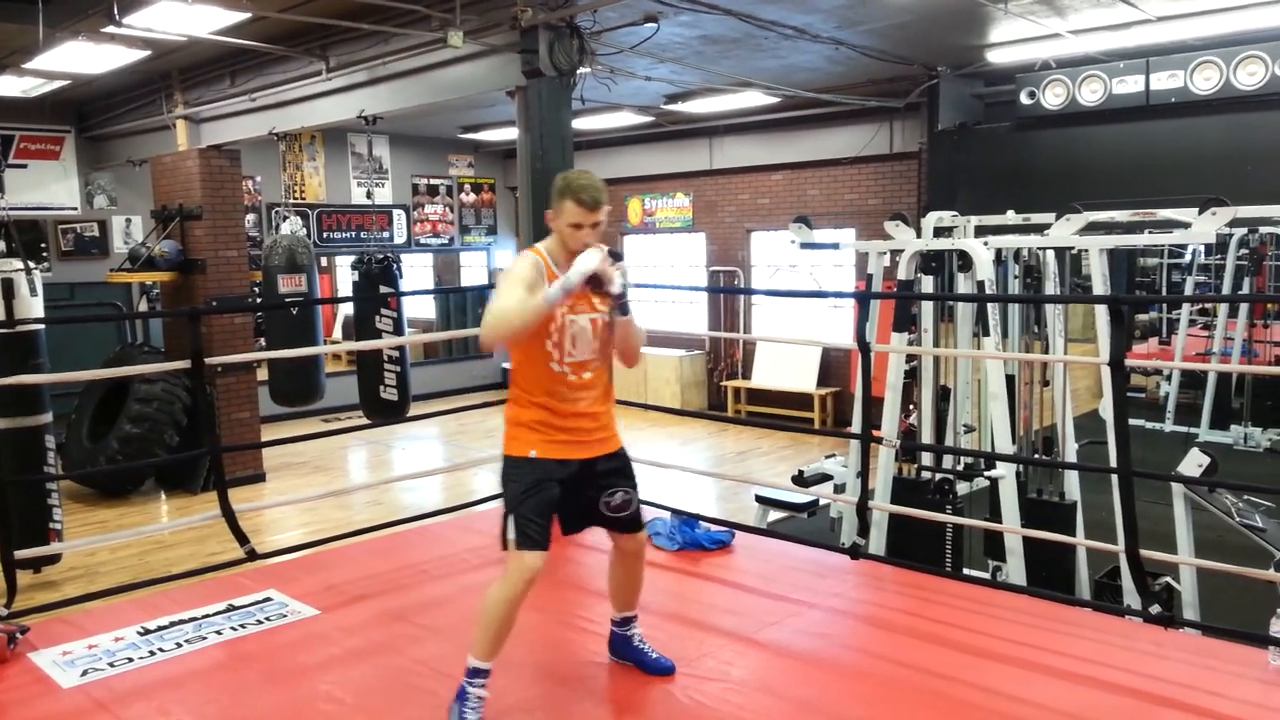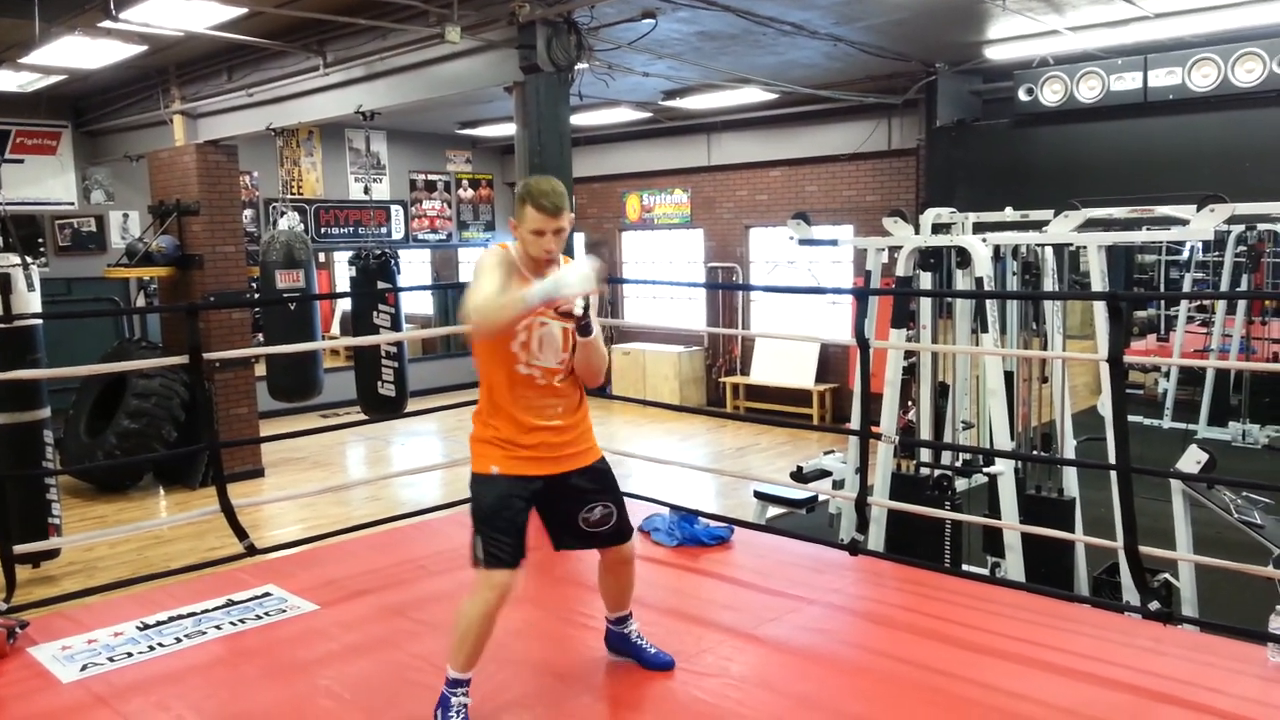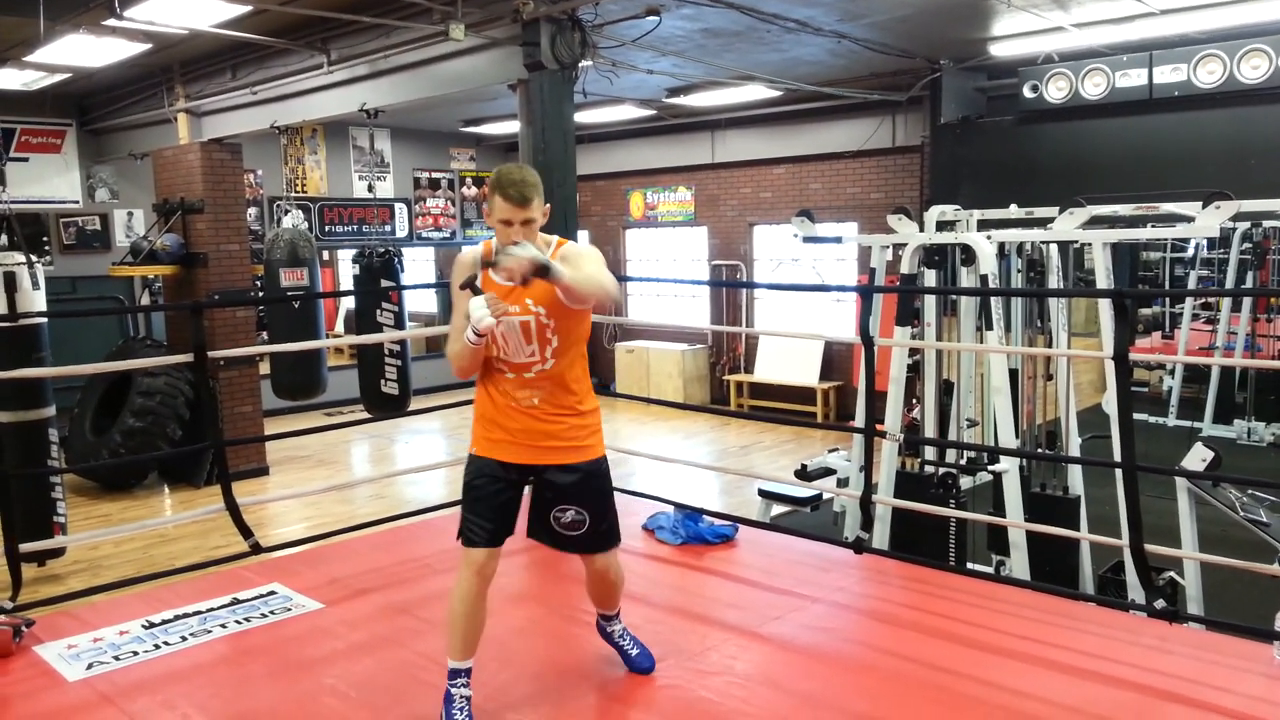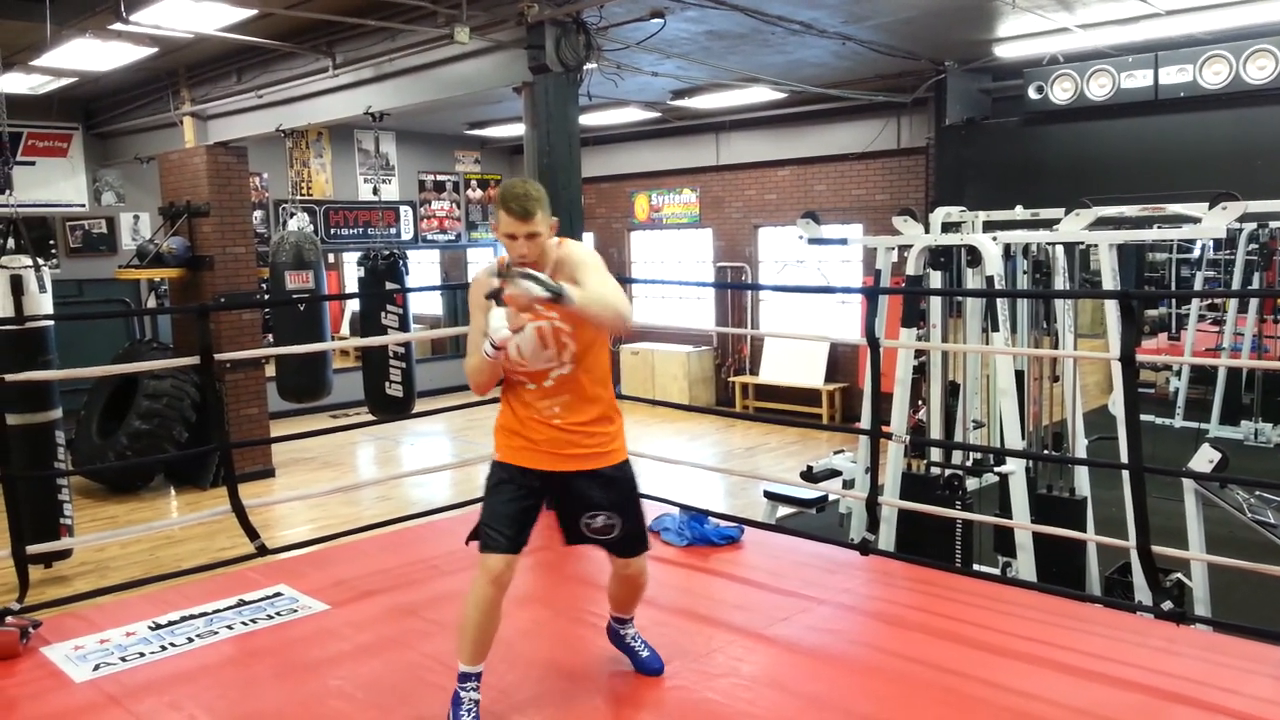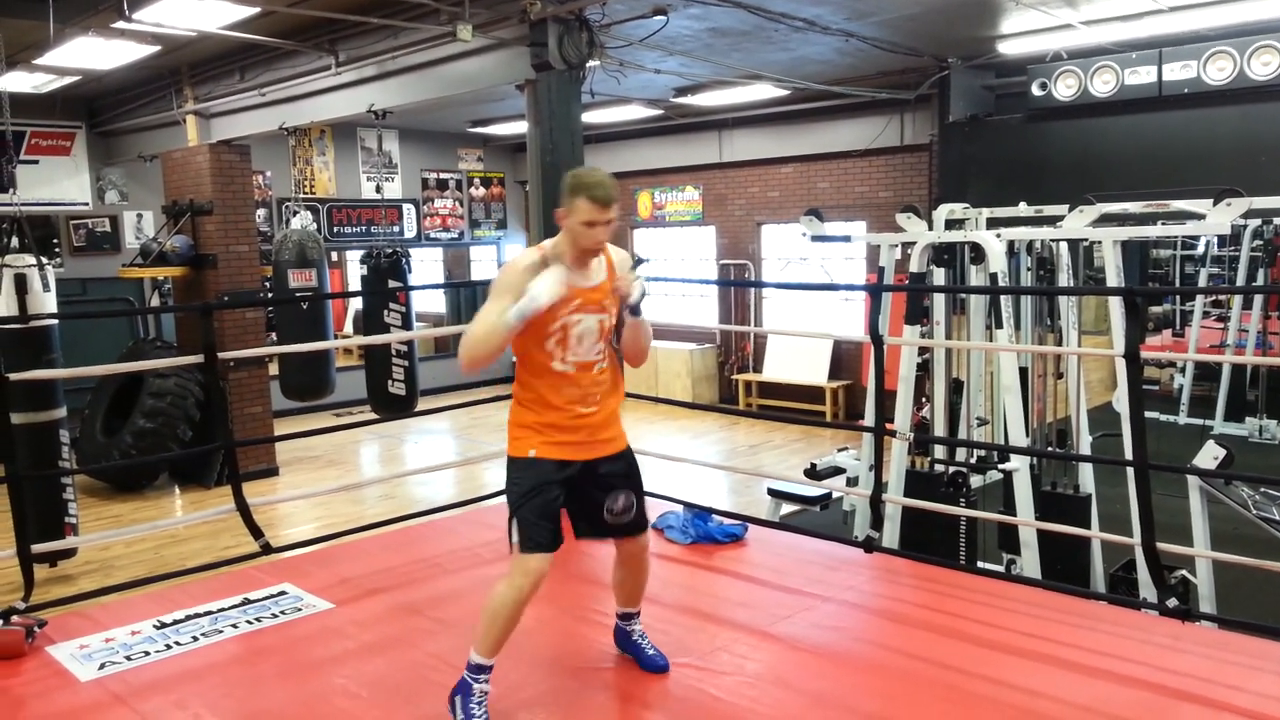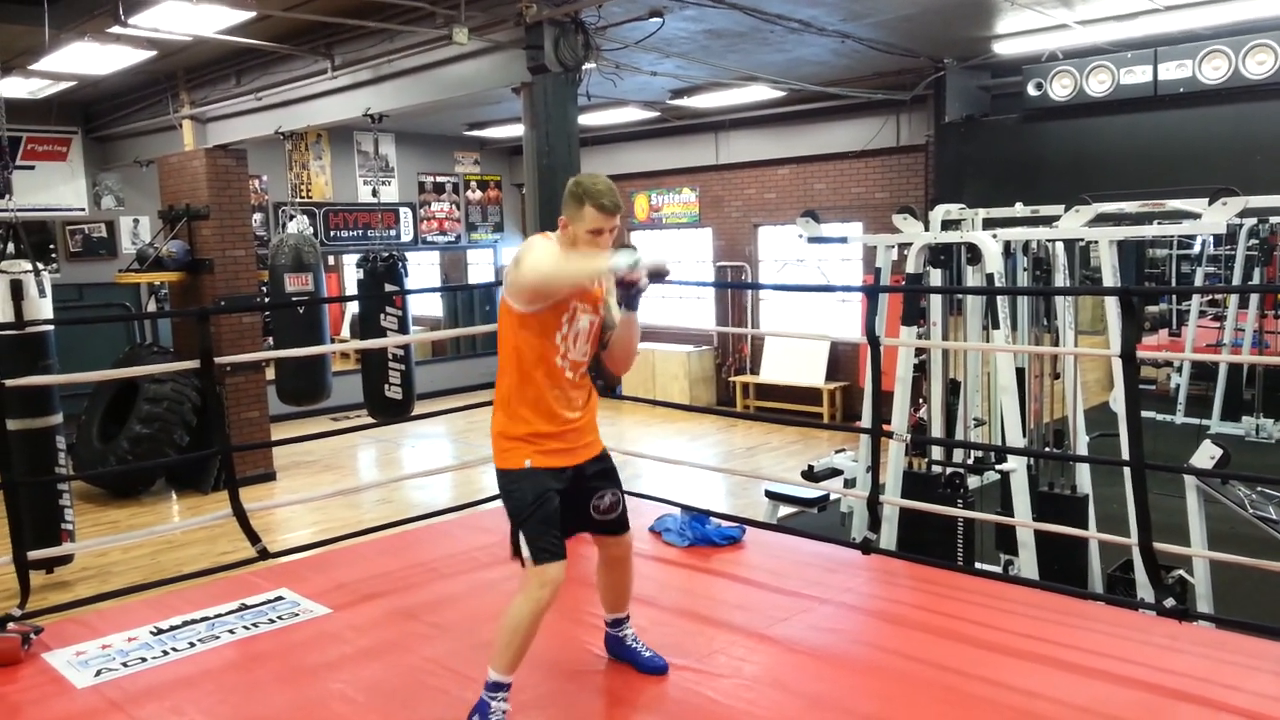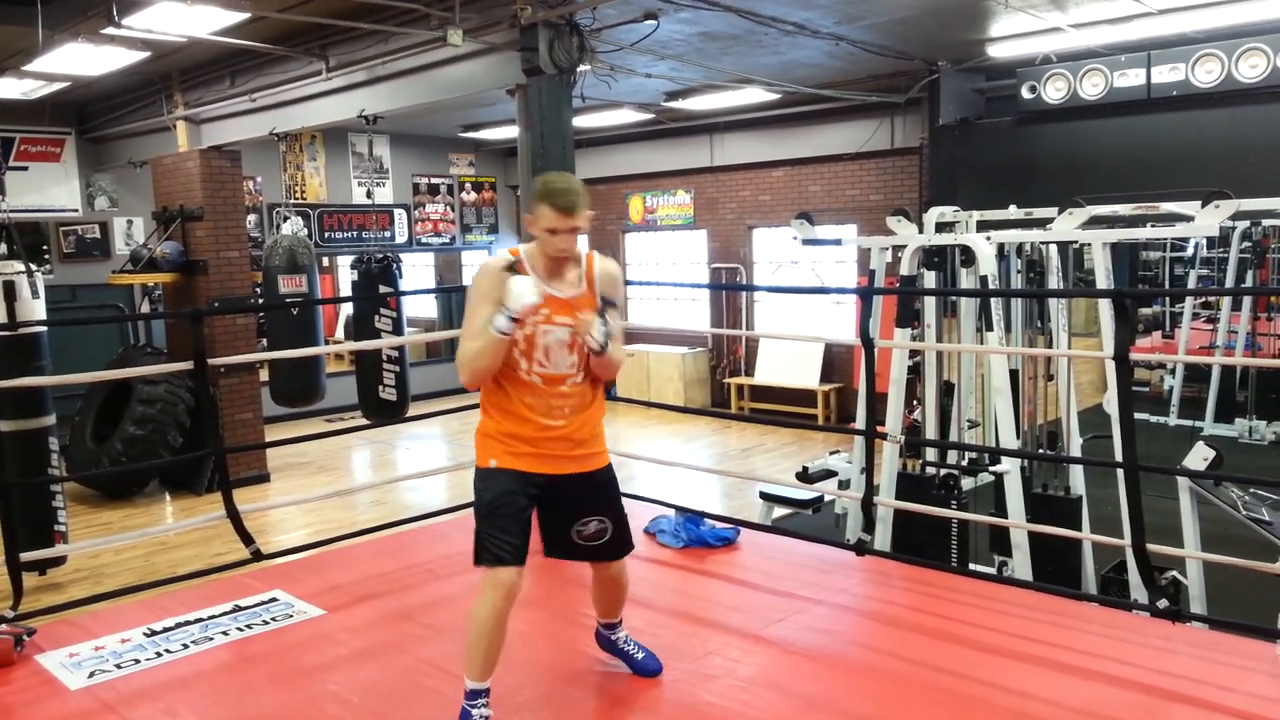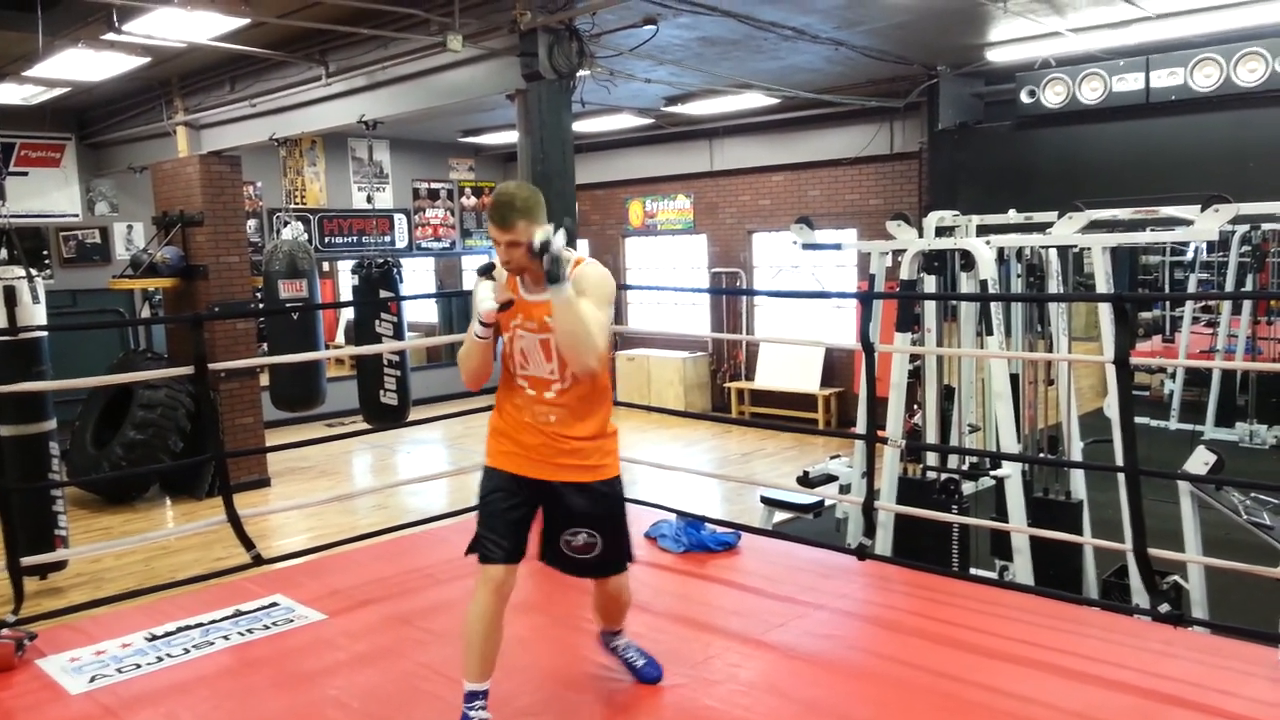
dt=0.2s
person 1, frame 1
left shoulder: (604, 266)
right shoulder: (526, 270)
left elbow: (631, 356)
right elbow: (498, 331)
left wrist: (620, 300)
right wrist: (572, 278)
left hip: (598, 436)
right hip: (535, 442)
left knee: (632, 538)
right knee: (524, 565)
left ankle: (624, 635)
person 1, frame 2
left shoulder: (580, 275)
right shoulder: (491, 267)
left elbow: (594, 376)
right elbow: (477, 319)
left wrist: (584, 324)
right wrist: (552, 287)
left hip: (573, 449)
right hip: (503, 456)
left knee: (618, 549)
right knee: (494, 583)
left ankle: (620, 632)
person 1, frame 3
left shoulder: (570, 255)
right shoulder: (470, 264)
left elbow: (607, 294)
right elbow: (460, 368)
left wrist: (541, 264)
right wrist: (475, 327)
left hip: (570, 441)
right hip: (495, 442)
left knee: (602, 559)
right knee: (477, 564)
left ankle: (611, 625)
person 1, frame 4
left shoulder: (575, 260)
right shoulder: (487, 286)
left elbow: (621, 319)
right elbow: (480, 382)
left wrist: (557, 291)
right wrist: (492, 341)
left hip: (596, 450)
right hip: (521, 450)
left knee: (631, 561)
right knee: (493, 570)
left ankle: (621, 629)
person 1, frame 5
left shoulder: (617, 263)
right shoulder: (527, 268)
left elbow: (635, 357)
right elbow: (470, 357)
left wrist: (634, 306)
right wrist: (528, 305)
left hip: (605, 438)
right hip: (539, 443)
left knee: (634, 542)
right knee: (530, 568)
left ankle: (628, 629)
person 1, frame 6
left shoulder: (601, 272)
right shoulder: (539, 252)
left elbow: (620, 362)
right elbow: (533, 278)
left wrist: (629, 299)
right wrist: (615, 263)
left hip: (581, 441)
right hip: (526, 449)
left knee: (617, 541)
right knee: (544, 578)
left ankle: (618, 633)
person 1, frame 7
left shoulder: (603, 275)
right shoulder: (497, 273)
left elbow: (610, 373)
right elbow: (470, 377)
left wrist: (606, 345)
right wrist: (508, 313)
left hip: (580, 453)
right hip: (507, 455)
left knee: (611, 563)
right knee: (501, 584)
left ankle: (611, 633)
person 1, frame 8
left shoulder: (590, 276)
right shoulder: (492, 280)
left elbow: (588, 362)
right elbow: (472, 379)
left wrist: (556, 277)
right wrist: (484, 320)
left hip: (588, 462)
right hip: (513, 459)
left knee: (611, 579)
right knee: (494, 580)
left ankle: (614, 635)
